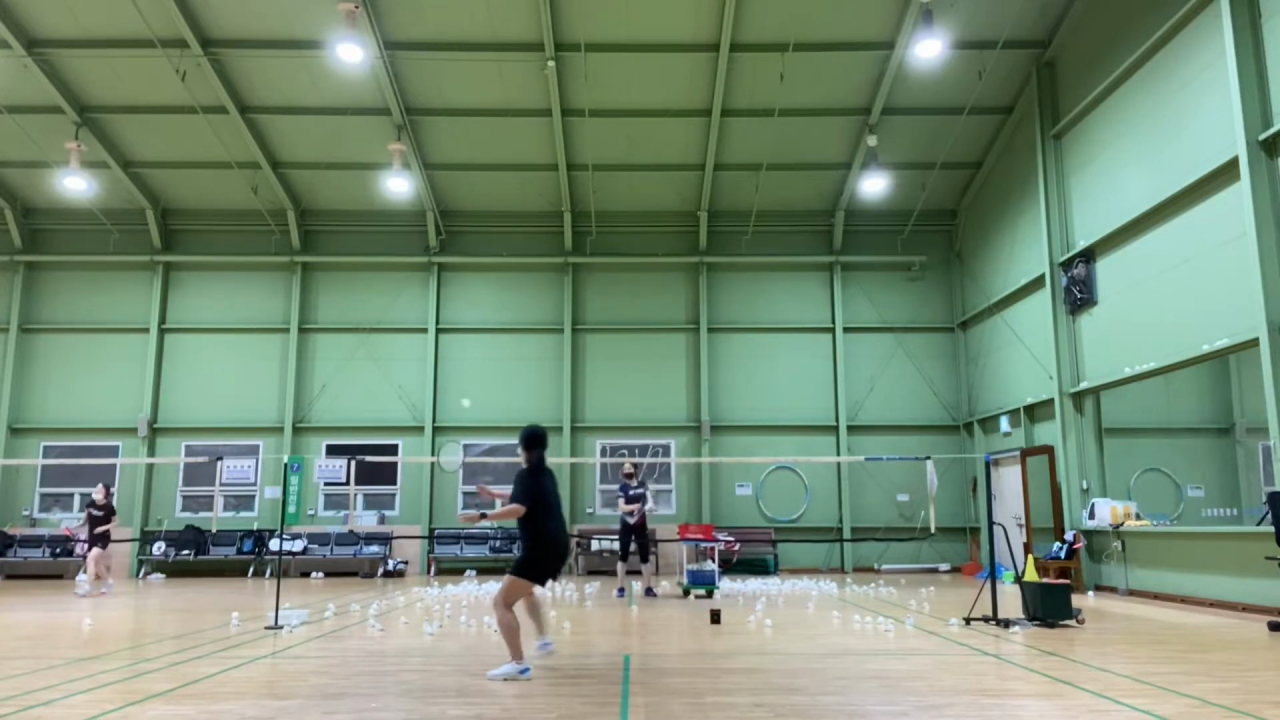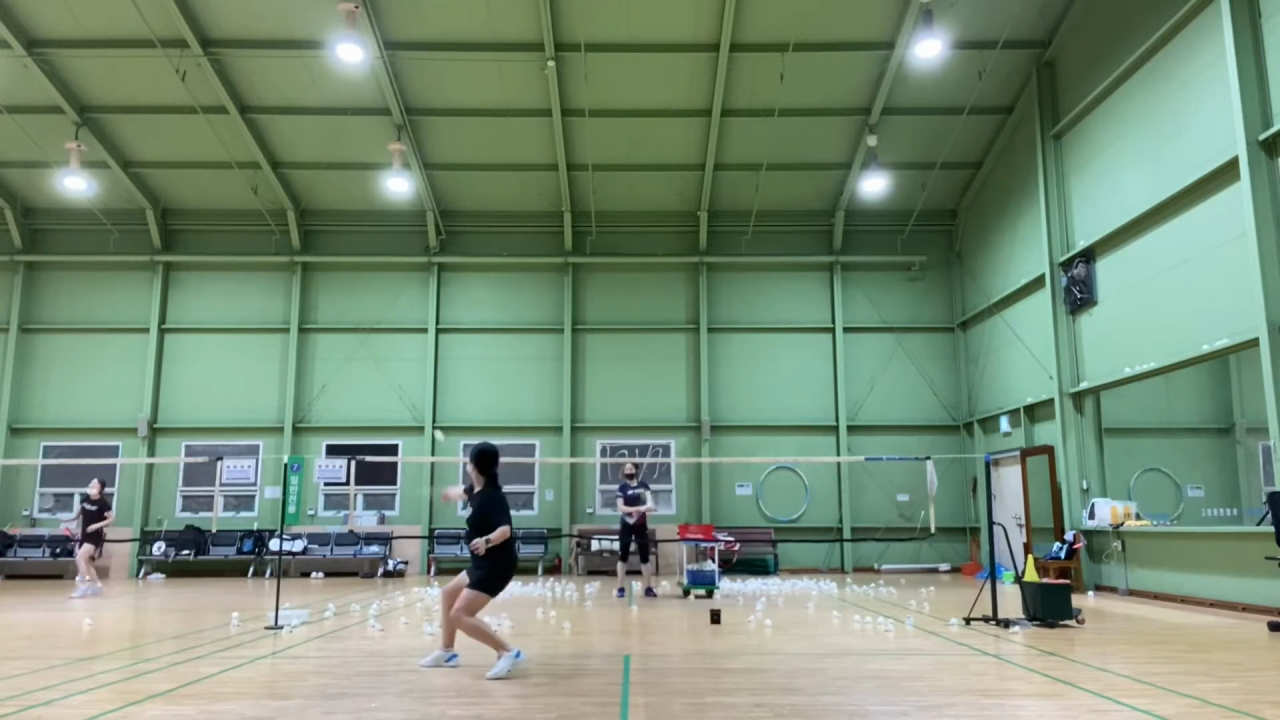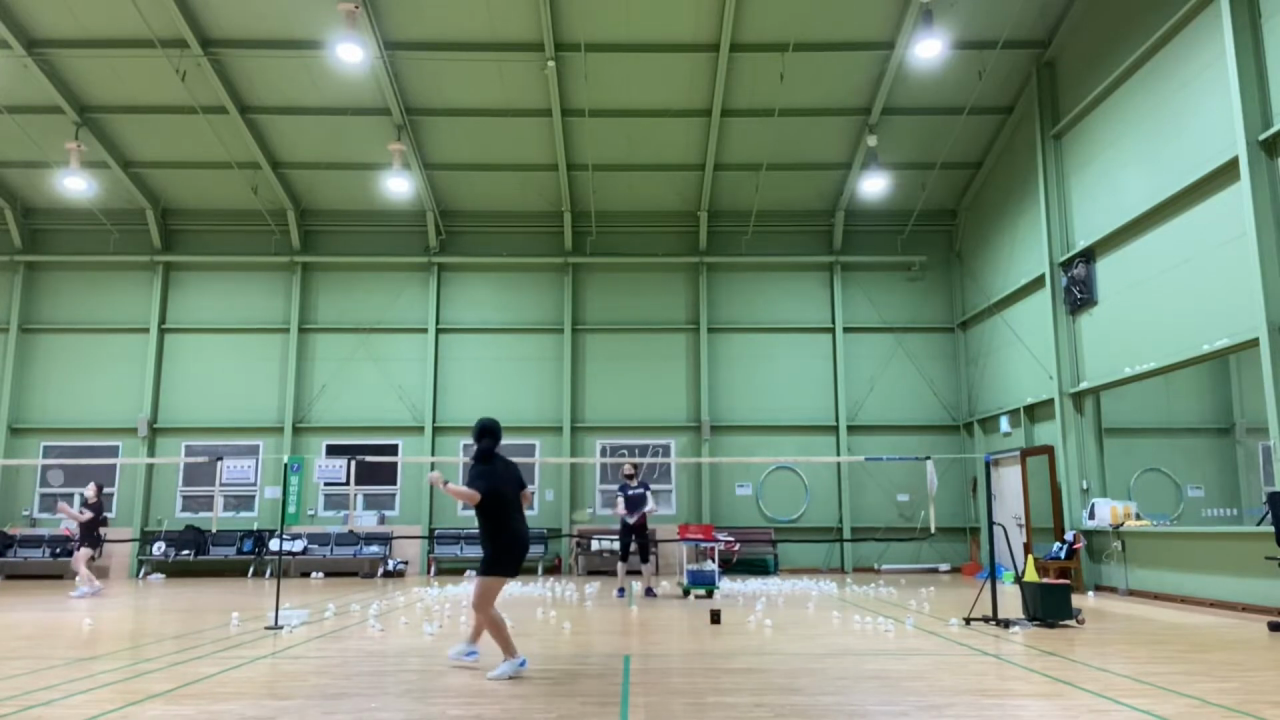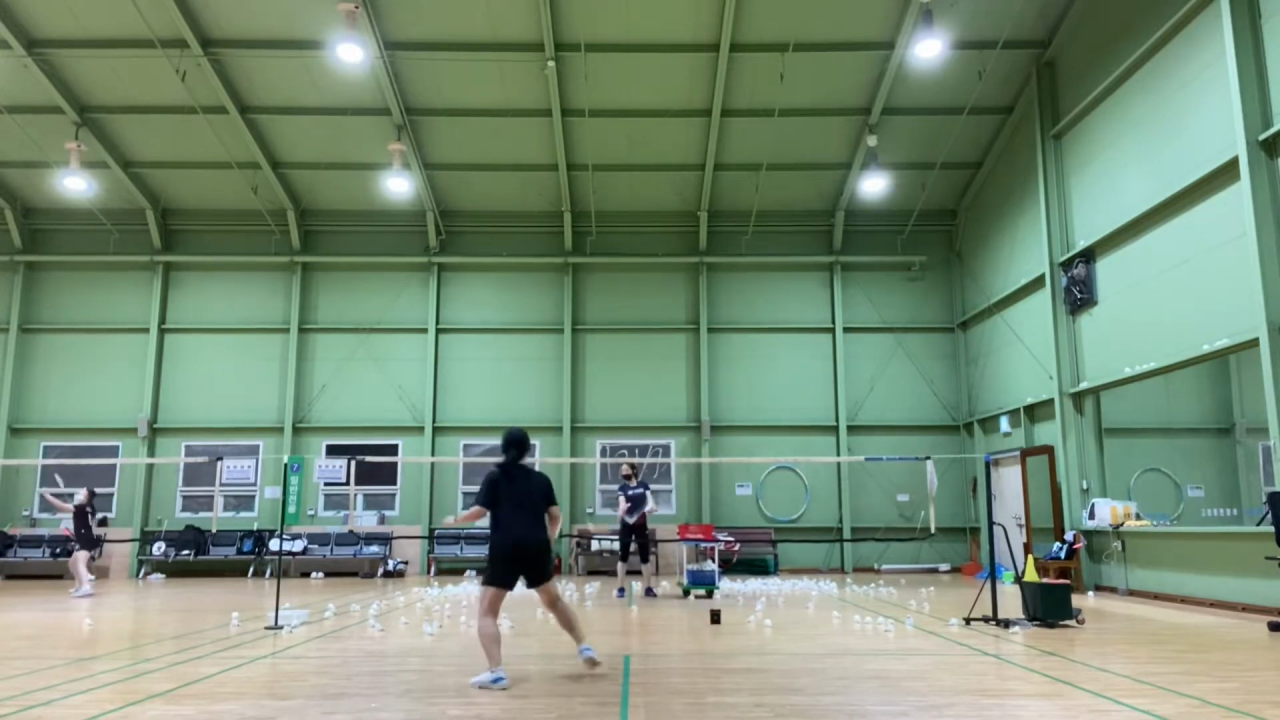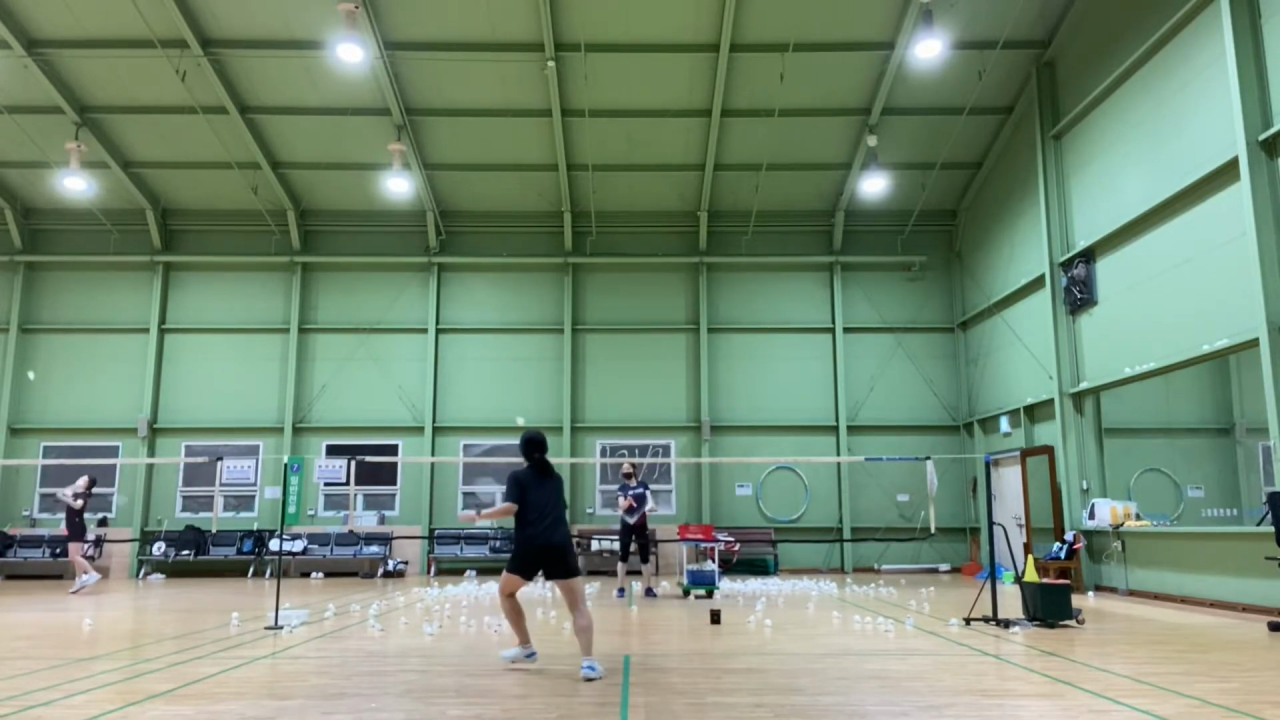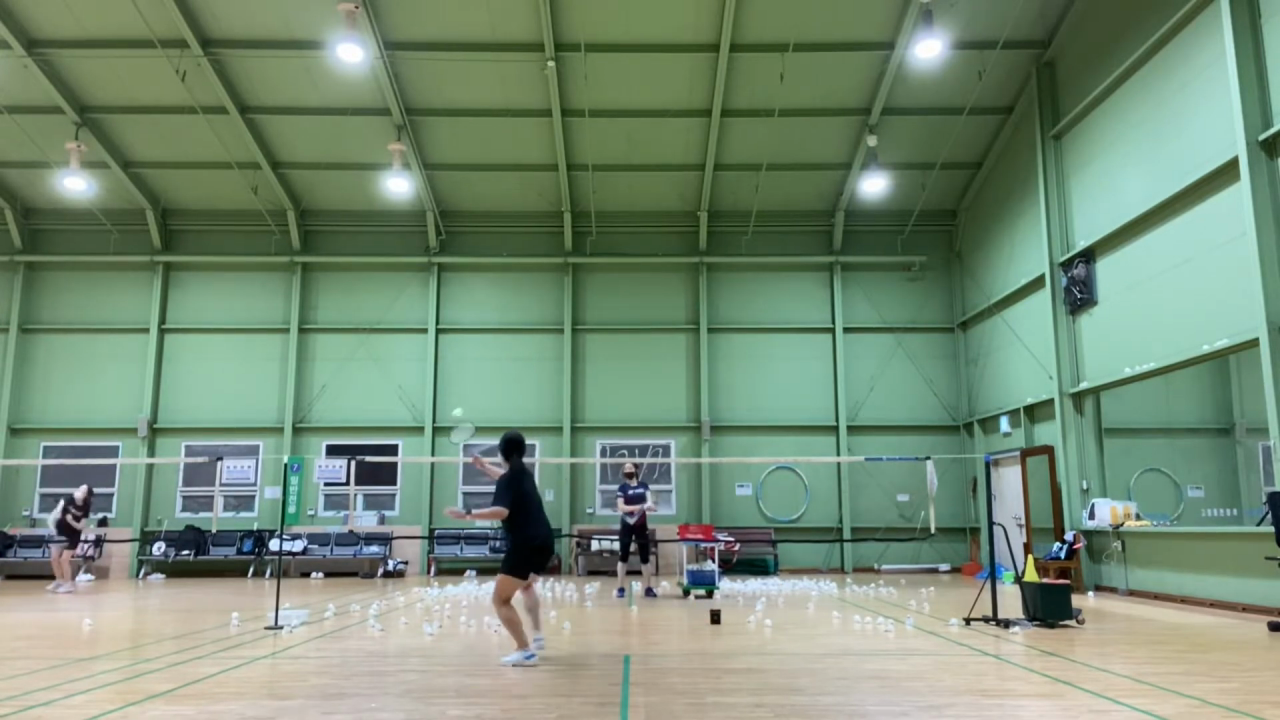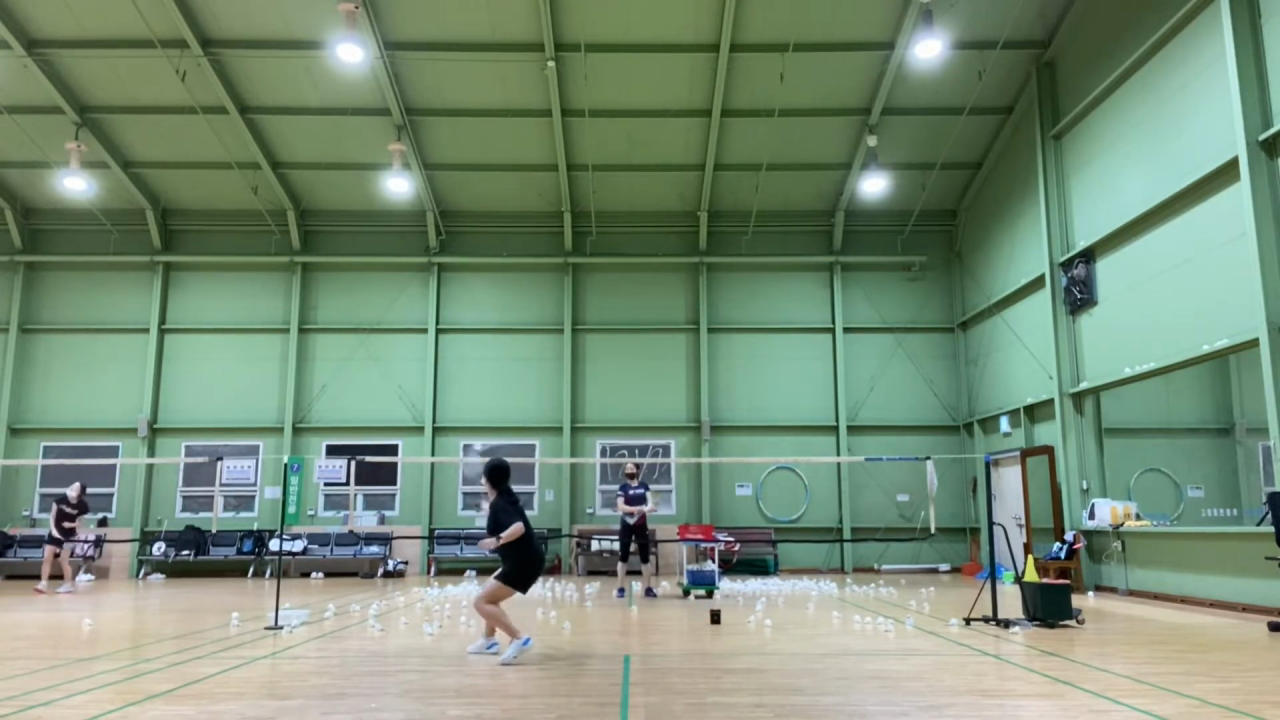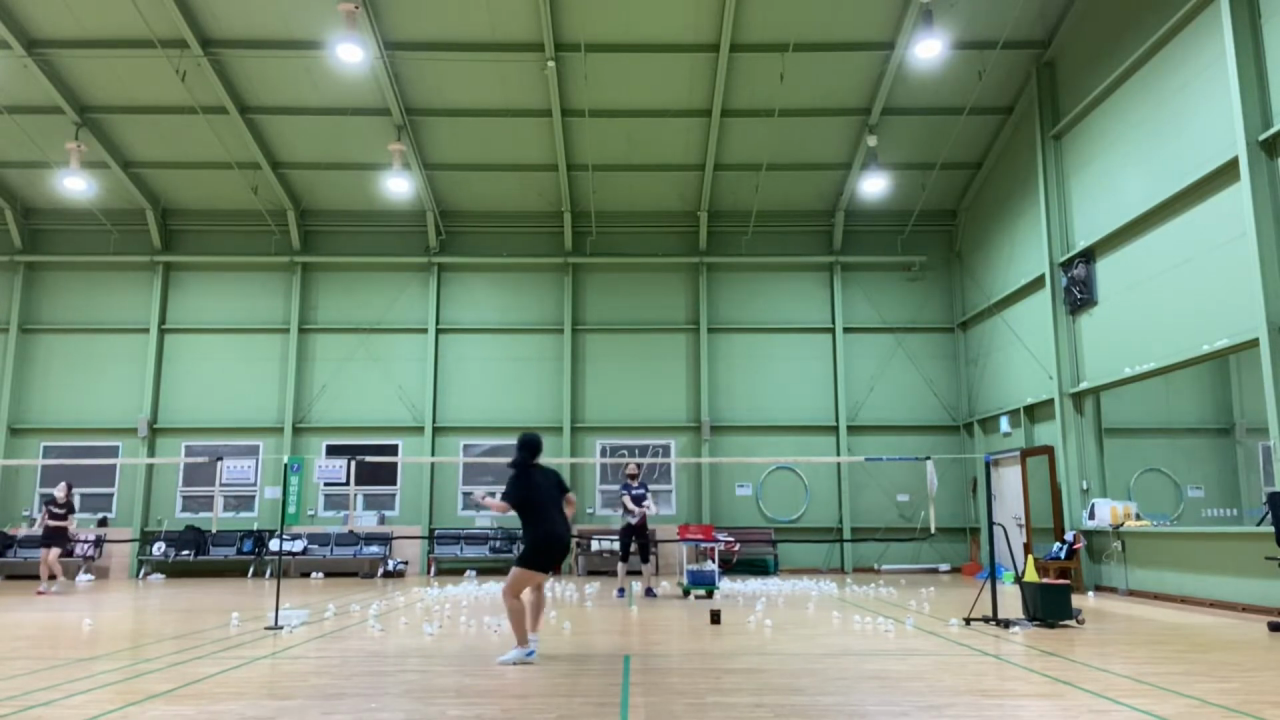
dt=0.3s
person 1, frame 1
left shoulder: (527, 475)
right shoulder: (545, 473)
left elbow: (518, 509)
left wrist: (482, 516)
right wrist: (493, 494)
left hip: (539, 550)
right hip: (556, 548)
left knee: (501, 603)
right knee: (525, 591)
left ankle: (518, 664)
right ankle: (543, 639)
person 1, frame 2
left shoulder: (491, 497)
right shoulder: (477, 488)
left elbow: (504, 530)
right elbow: (464, 491)
left wrist: (486, 541)
right wrist: (454, 494)
left hip: (496, 565)
right hip: (484, 563)
left knee: (459, 614)
right knee: (448, 594)
left ankle: (508, 653)
right ankle: (447, 652)
person 1, frame 3
left shoulder: (481, 467)
right shoulder: (508, 466)
left elbow: (472, 497)
right elbow: (526, 498)
left wrist: (443, 483)
left hip: (502, 544)
right hip: (514, 539)
left knee: (481, 604)
right knee: (482, 599)
left ankle: (514, 659)
right ankle: (471, 646)
person 1, frame 4
left shoulder: (493, 478)
right shoulder: (541, 479)
left elbow: (478, 512)
right elbow: (555, 516)
left wrist: (455, 520)
right wrist: (548, 540)
left hip: (503, 551)
right hip: (537, 549)
left knee: (487, 615)
right knee: (554, 601)
left ankle: (495, 673)
right ankle: (584, 649)
person 1, frame 5
left shoulder: (517, 477)
right shoulder: (556, 478)
left elbow: (510, 508)
left wrist: (477, 515)
left hip: (528, 546)
right hip: (560, 546)
left knee: (506, 592)
right knee: (578, 606)
left ankle: (526, 648)
right ankle: (588, 663)
person 1, frame 6
left shoulder: (508, 480)
right shoulder: (523, 473)
left elbow: (501, 512)
left wrist: (467, 513)
right wrist: (485, 465)
left hip: (525, 547)
right hip: (544, 542)
left knee: (500, 600)
right knee: (527, 587)
left ankle: (526, 651)
right ankle: (537, 634)
person 1, frame 7
left shoulder: (501, 504)
right shoulder: (502, 499)
left elbow: (519, 527)
left wrist: (498, 540)
left hip: (524, 563)
right hip: (522, 561)
left knee: (482, 602)
right knee: (489, 593)
left ankle: (519, 638)
right ankle: (489, 640)
person 1, frame 8
left shoulder: (518, 477)
right shoulder: (552, 474)
left elbow: (503, 507)
right elbow: (571, 501)
left wrist: (483, 499)
right wrist: (567, 520)
left hip: (540, 541)
right hip: (560, 540)
left knee: (510, 593)
right knee: (536, 586)
left ankle: (525, 648)
right ankle: (531, 636)
